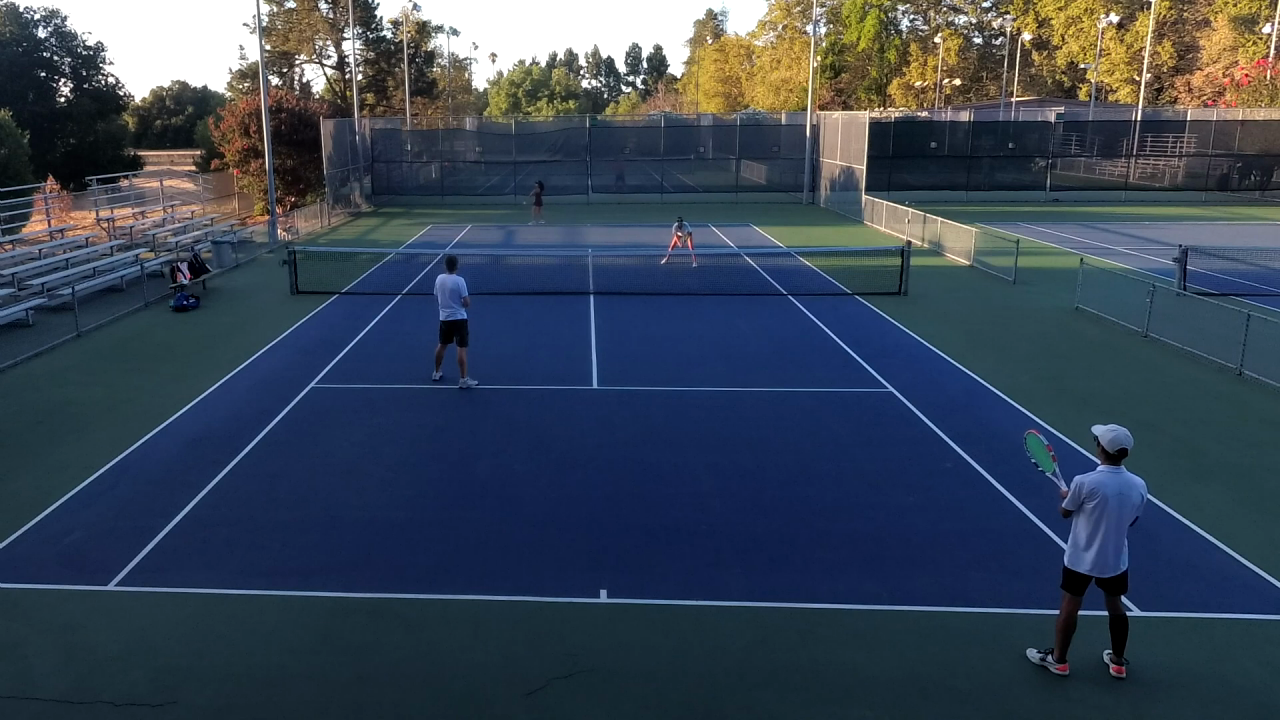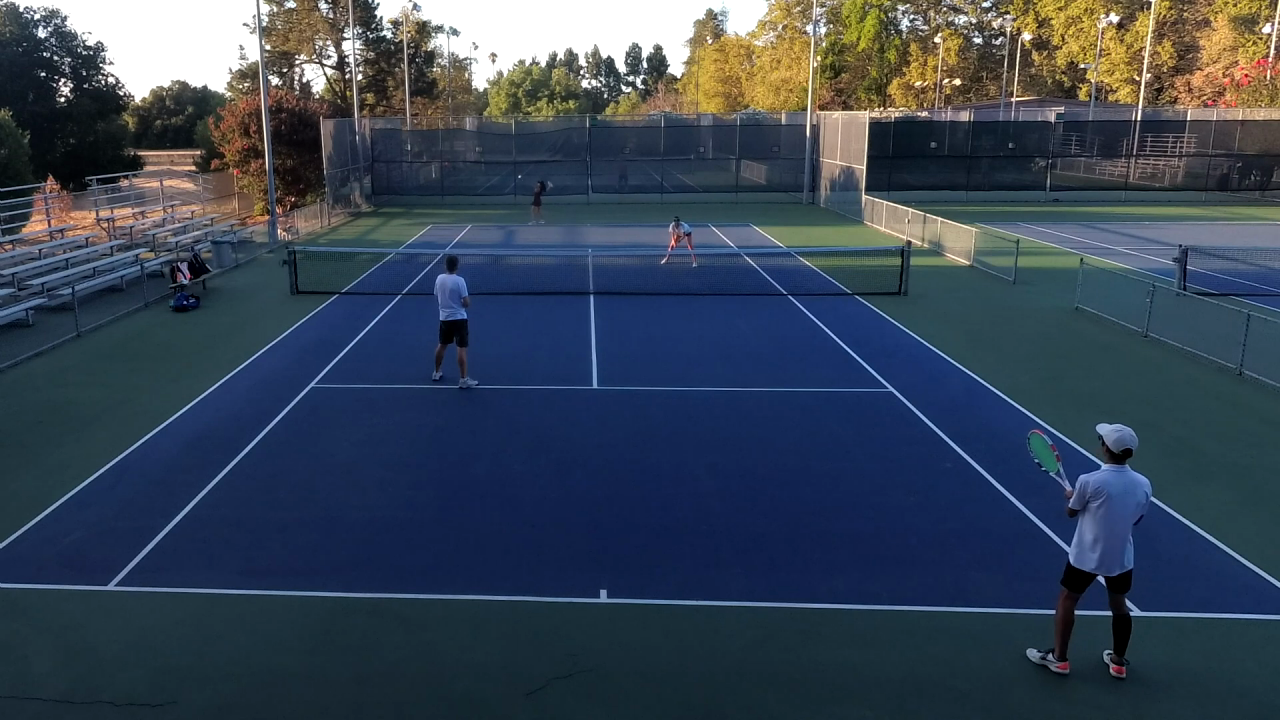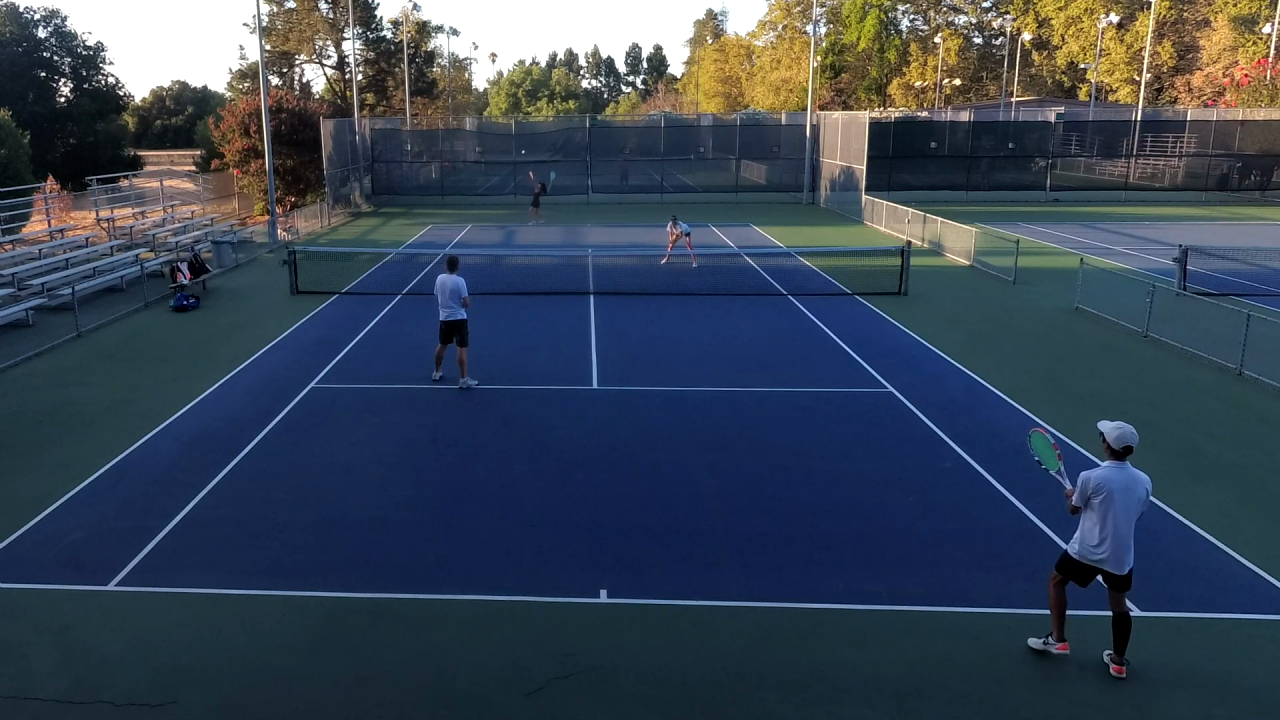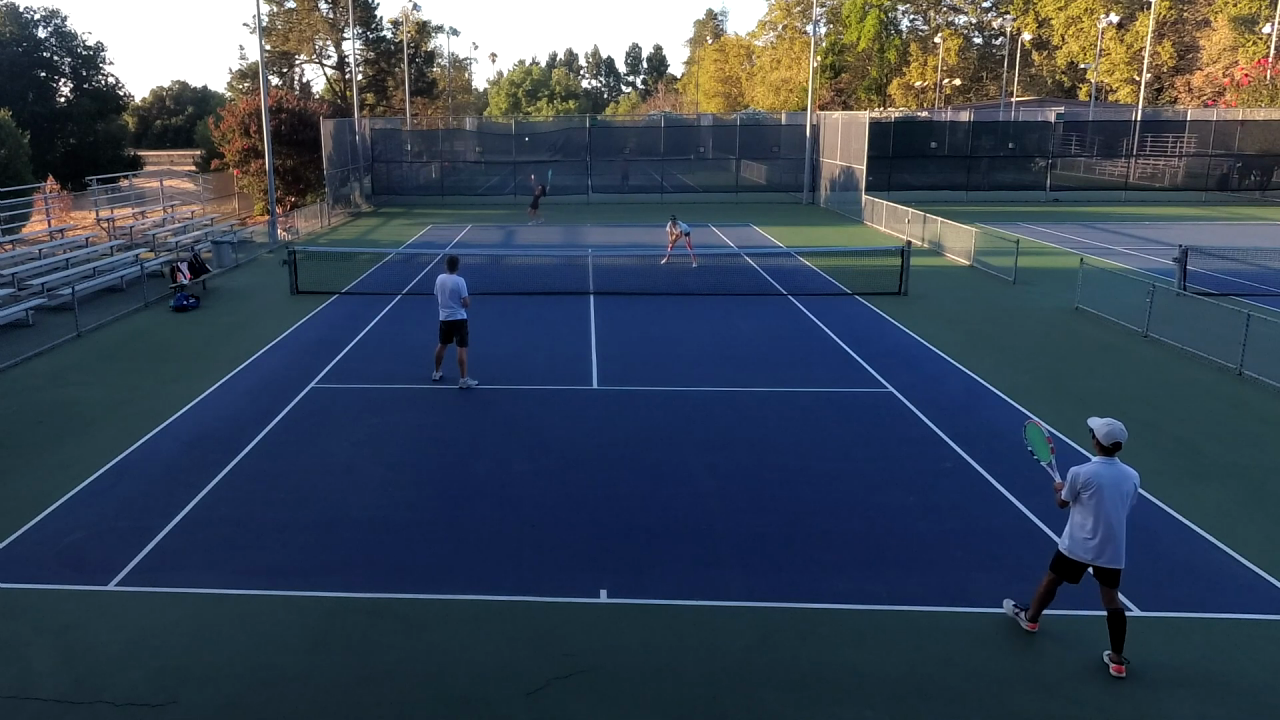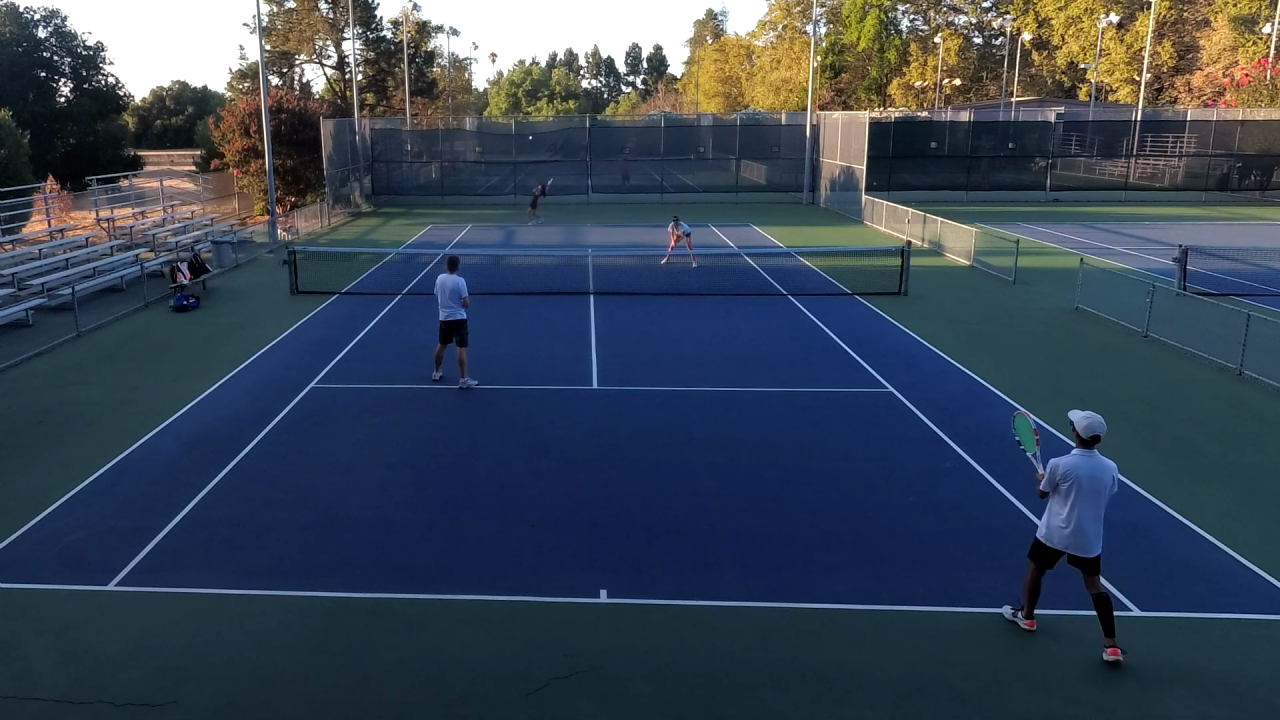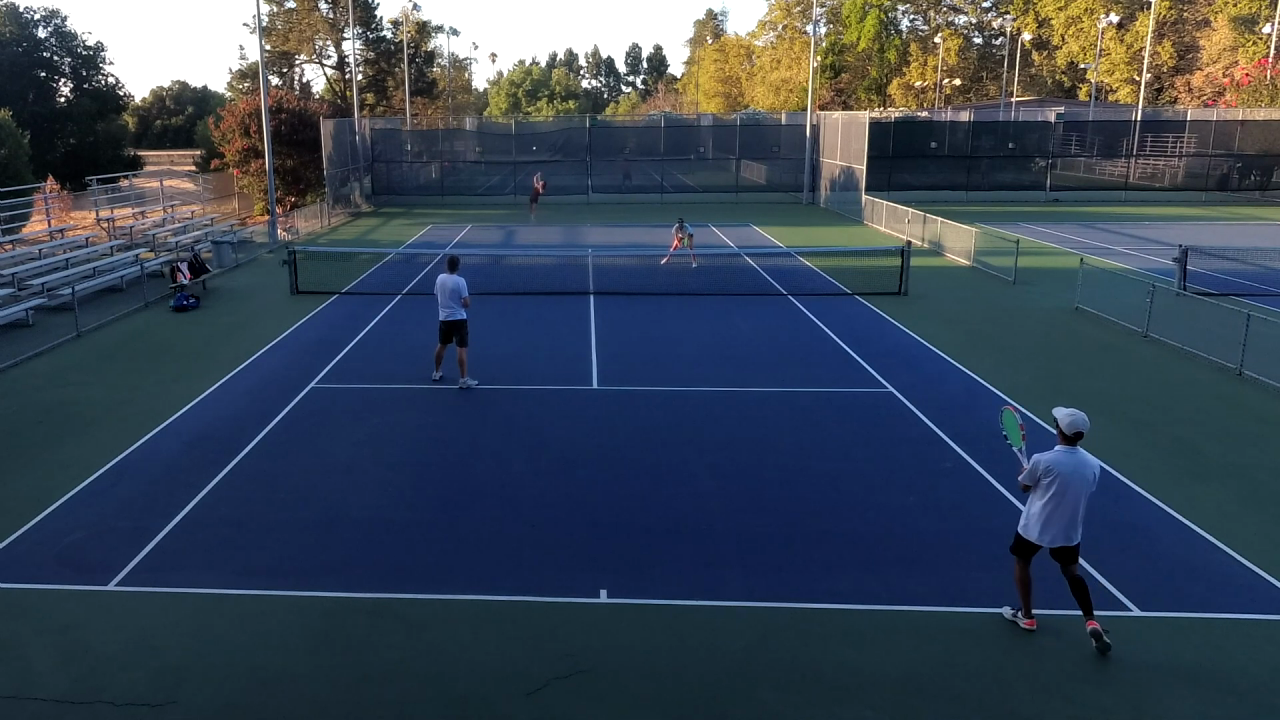
dt=0.2s
person 1, frame 1
left shoulder: (1085, 483)
right shoulder: (1139, 486)
left elbow: (1065, 512)
right elbow: (1131, 520)
left wrist: (1065, 496)
left hip: (1082, 557)
right hip: (1116, 558)
left knee: (1070, 606)
right knee: (1115, 606)
left ankle: (1059, 659)
right ankle: (1118, 661)
person 1, frame 2
left shoulder: (1089, 481)
right shoulder: (1143, 484)
left elbow: (1071, 512)
right elbow: (1136, 519)
left wrist: (1070, 497)
left hip: (1087, 555)
right hip: (1122, 557)
left knee: (1067, 601)
right knee: (1119, 604)
left ankle: (1059, 657)
right ankle: (1118, 661)
person 1, frame 3
left shoulder: (1091, 477)
right shoulder: (1144, 481)
left elbow: (1074, 509)
right elbow: (1137, 514)
left wrist: (1071, 495)
left hip: (1087, 550)
right hip: (1122, 554)
left knee: (1056, 581)
right knee: (1119, 603)
left ankle: (1058, 639)
right ankle: (1118, 661)
person 1, frame 4
left shoulder: (1080, 473)
right shoulder: (1132, 477)
left elbow: (1063, 503)
left wrist: (1060, 489)
left hip: (1078, 546)
right hip: (1113, 549)
left knee: (1051, 582)
right knee: (1112, 599)
left ankle: (1030, 618)
right ankle: (1117, 659)
person 1, frame 5
left shoulder: (1060, 464)
right shoulder: (1111, 469)
left elbow: (1043, 493)
left wrist: (1042, 479)
left hip: (1055, 534)
right hip: (1090, 538)
left knee: (1035, 570)
right knee: (1095, 585)
left ankle: (1027, 616)
right ankle: (1111, 646)
person 1, frame 6
left shoulder: (1042, 460)
right shoulder: (1092, 465)
left elbow: (1024, 487)
right elbow: (1084, 492)
left wrist: (1027, 473)
left hip: (1035, 527)
right hip: (1070, 531)
left knee: (1022, 563)
right knee: (1071, 571)
left ankle: (1026, 615)
right ankle: (1092, 623)
